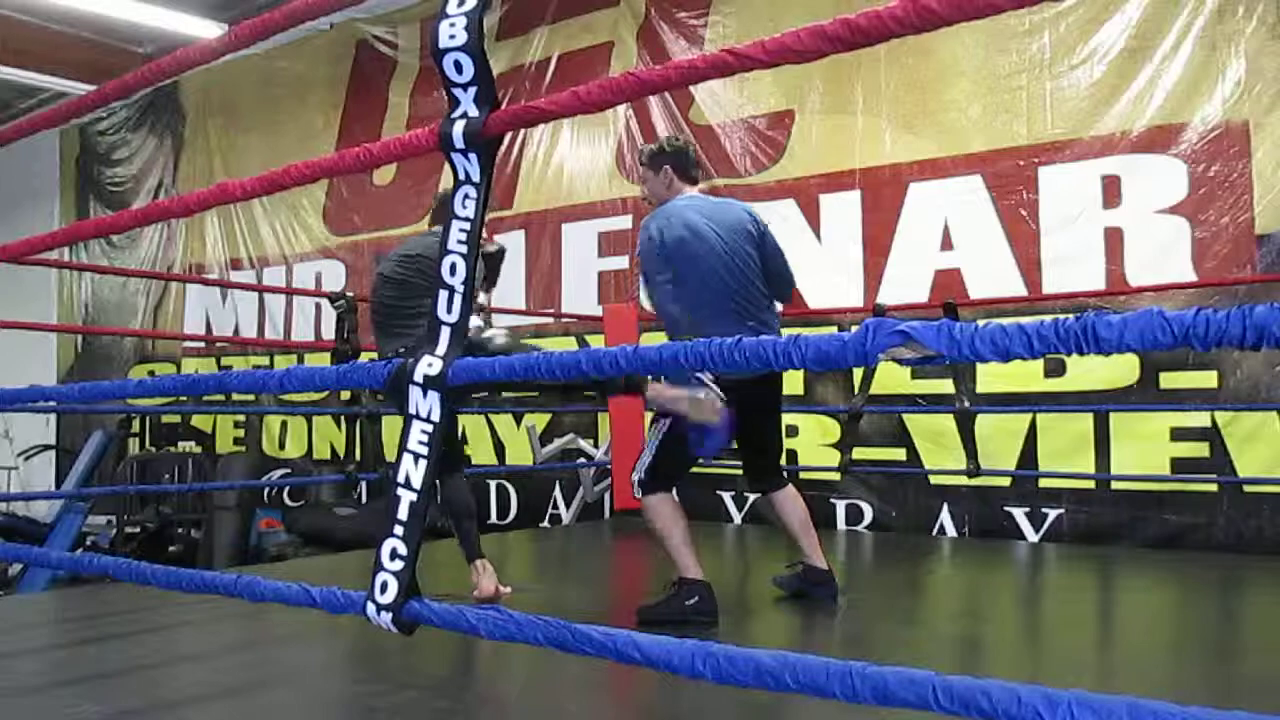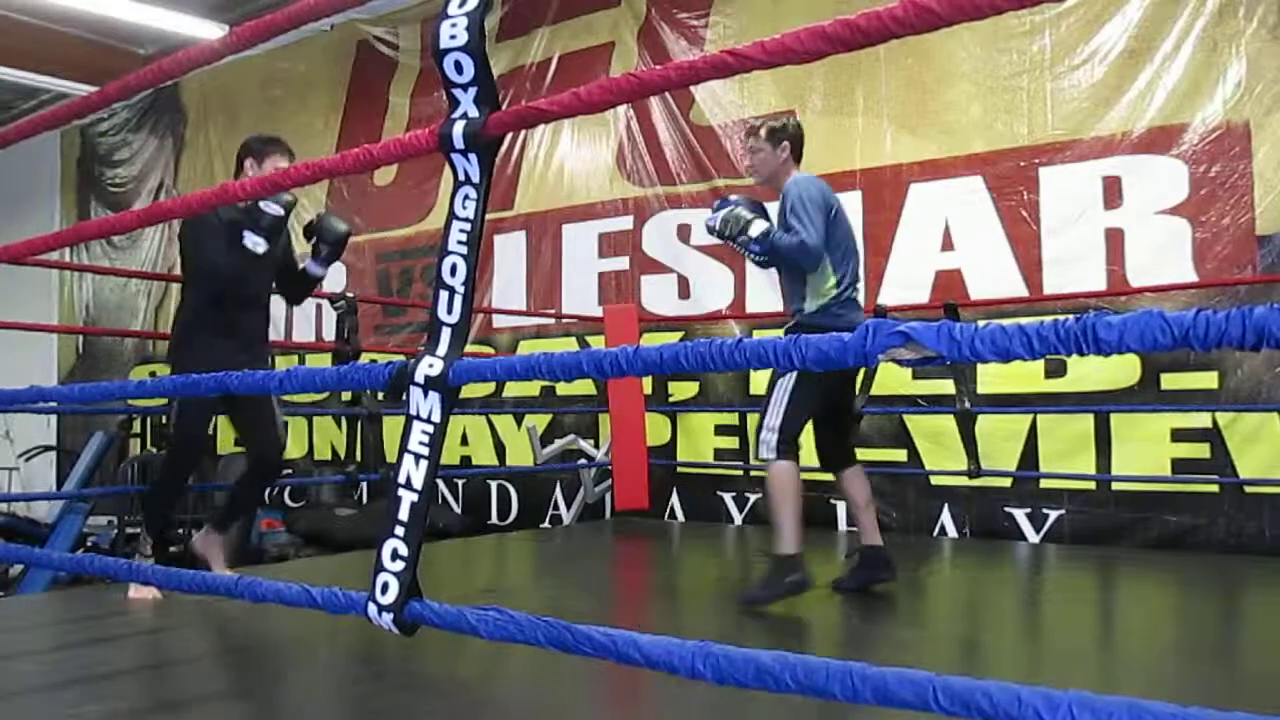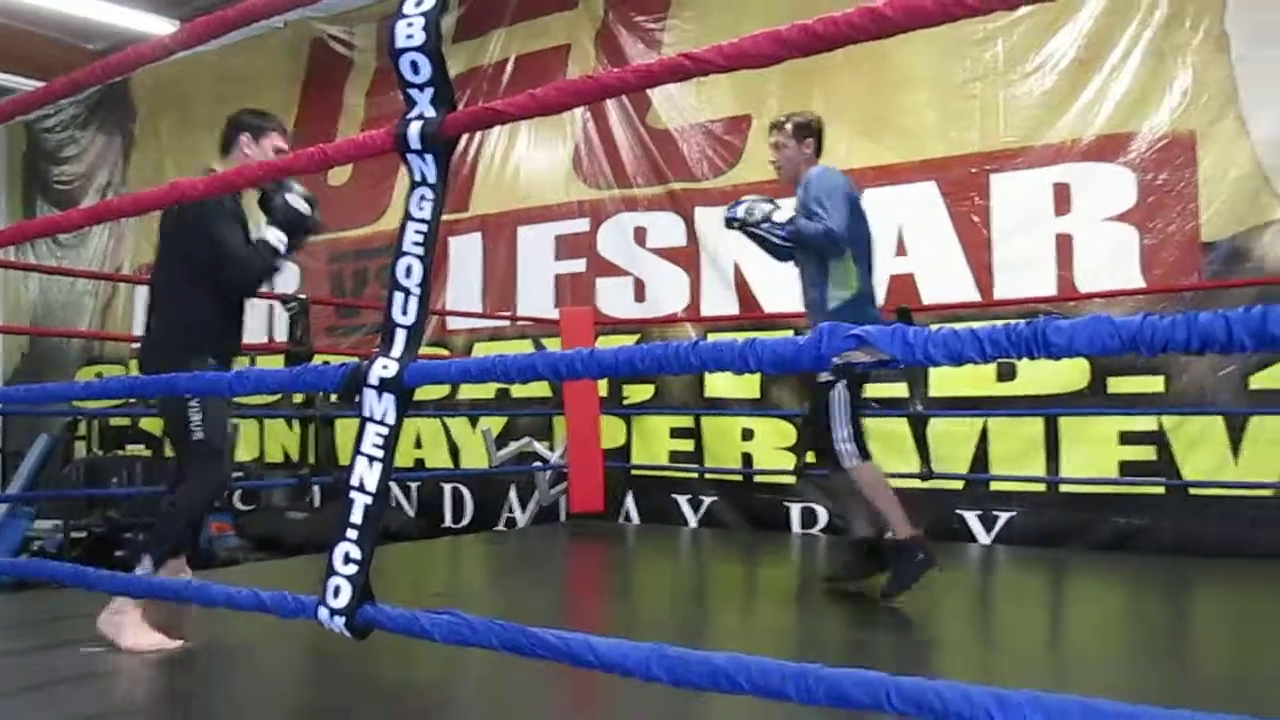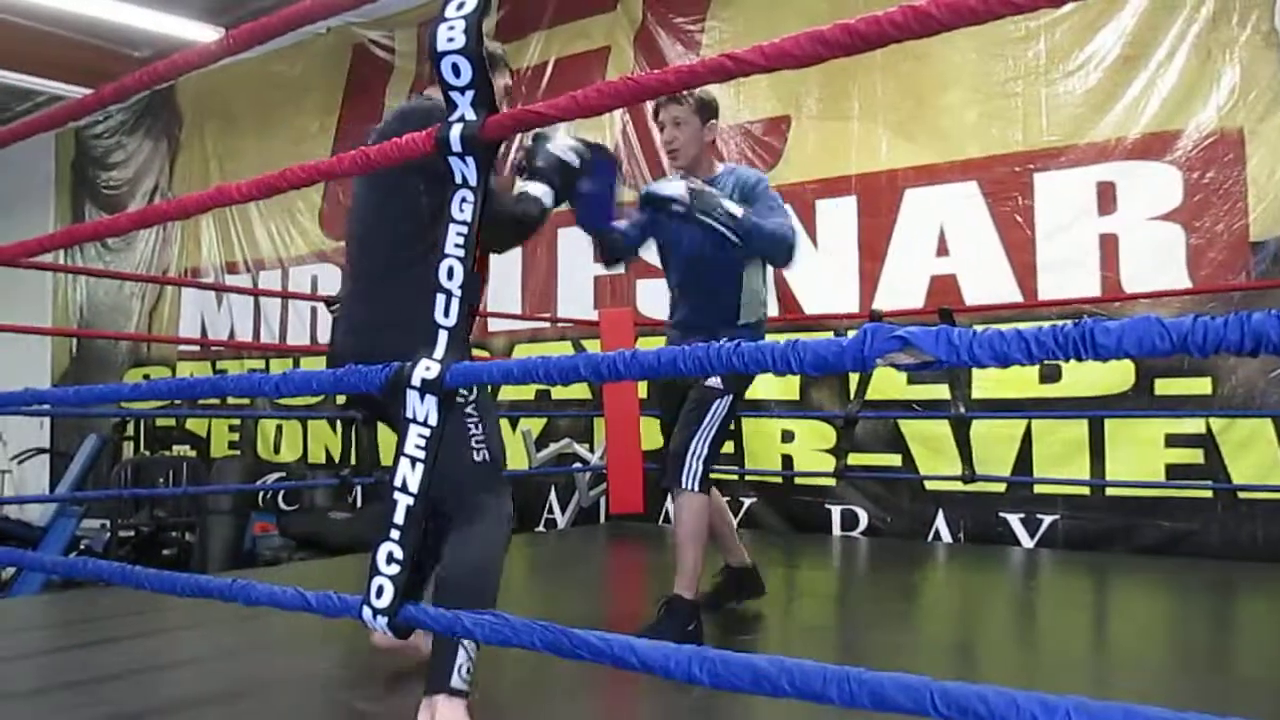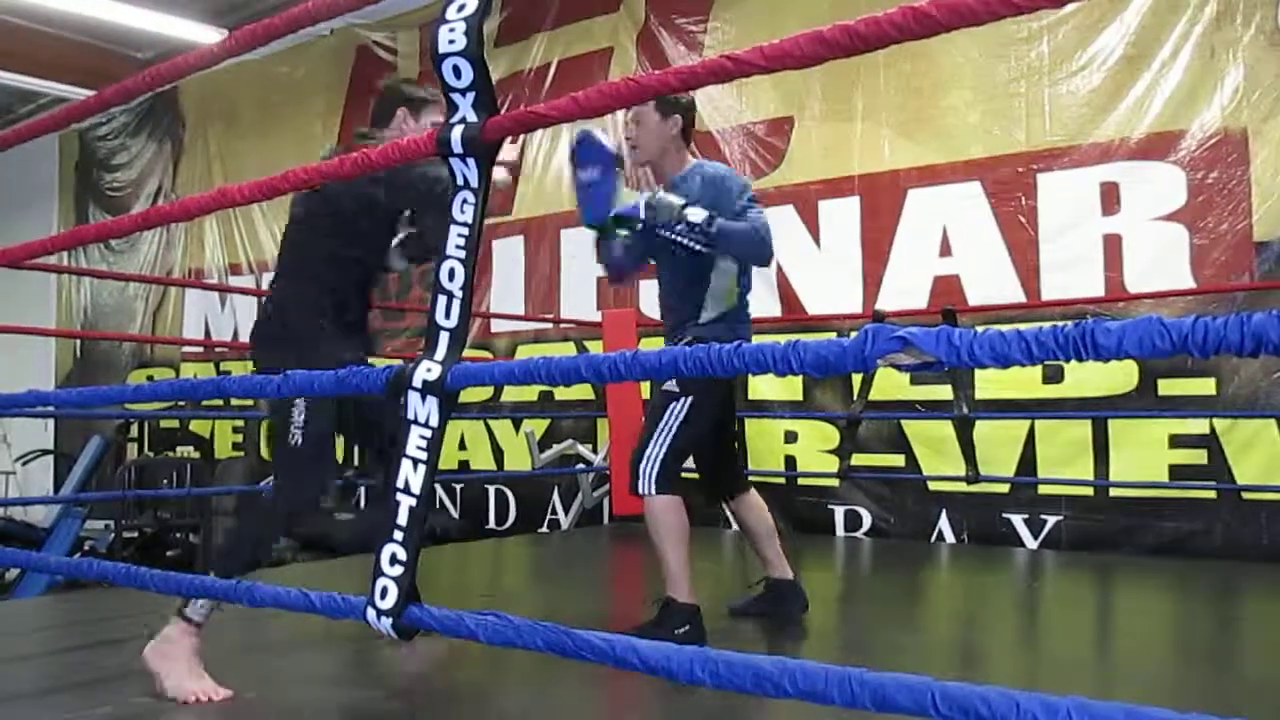
dt=1s
person 1, frame 1
left shoulder: (409, 251)
right shoulder: (448, 246)
left wrist: (486, 271)
left hip: (404, 372)
left knee: (450, 467)
left ankle: (481, 571)
person 1, frame 2
left shoulder: (272, 223)
right shoulder: (204, 215)
left elbow: (294, 292)
right elbow: (220, 279)
left wrist: (323, 257)
right wrist: (258, 231)
left hip: (250, 360)
right hip: (198, 358)
left knee: (269, 455)
right knee: (184, 458)
left ankle: (212, 536)
right ankle: (145, 559)
person 1, frame 3
left shoulder: (227, 203)
right shoulder: (207, 198)
left elbow: (239, 278)
right elbow: (238, 275)
left wrist: (284, 237)
right wrist: (282, 226)
left hip: (205, 360)
right hip: (181, 359)
left knee: (209, 467)
right knee: (206, 469)
left ankle: (173, 566)
right ankle: (126, 607)
person 1, frame 4
left shoulder: (390, 136)
right shoulder: (437, 123)
right elbow: (499, 227)
left wrist: (526, 171)
right wrist: (550, 170)
left hip: (361, 346)
right hip: (412, 346)
left knee: (448, 483)
right knee: (482, 508)
person 1, frame 5
left shoulder: (387, 182)
right shoulder: (366, 170)
left elbow: (408, 249)
right elbow: (447, 192)
right wrist: (489, 178)
left hip: (340, 348)
right hip: (298, 347)
right knee: (301, 491)
right ankle: (177, 639)
person 2, frame 1
left shoulder: (657, 227)
right shoulder: (742, 214)
left elbow: (670, 311)
right elbow: (784, 285)
left wrist: (690, 383)
left hip: (708, 369)
right hip: (764, 366)
left knee: (650, 477)
right knee: (767, 473)
left ankle: (693, 590)
right ankle: (818, 571)
person 2, frame 2
left shoulder: (802, 188)
right shoulder: (808, 193)
left elbow: (807, 251)
right elbow: (795, 256)
left wrist: (754, 230)
right wrist: (750, 232)
left hip: (821, 330)
right hip: (843, 331)
left knee: (776, 441)
right knee: (836, 449)
left ankle: (787, 561)
right ankle: (873, 553)
person 2, frame 3
left shoulder: (823, 181)
right shoulder: (814, 187)
left elbow: (832, 239)
left wrist: (776, 217)
right wrist: (765, 227)
left hip: (845, 328)
right hip: (836, 328)
left knee: (843, 444)
right knee: (825, 440)
left ankle: (908, 545)
right ankle: (867, 541)
person 2, frame 4
left shoulder: (746, 184)
right shoulder: (665, 194)
left elbow: (782, 247)
right elbow: (614, 251)
left wrist: (711, 206)
left hip: (731, 346)
right hip: (685, 347)
left knee: (686, 465)
right knee: (683, 465)
left ankle: (682, 611)
right ankle: (741, 570)
person 2, frame 5
left shoulder: (716, 181)
right shoulder: (657, 195)
left elbow: (758, 247)
right elbow: (619, 266)
left wrist: (682, 215)
right wrist: (609, 220)
left hip: (712, 344)
right hip: (696, 346)
left knee: (652, 470)
right knee: (725, 475)
left ankle: (681, 615)
right ankle: (783, 586)
